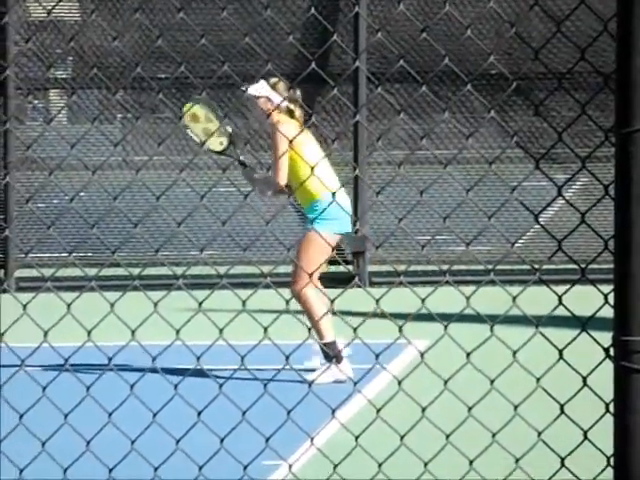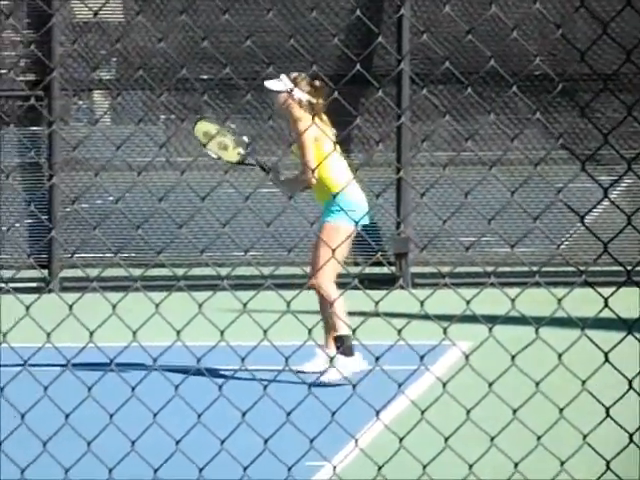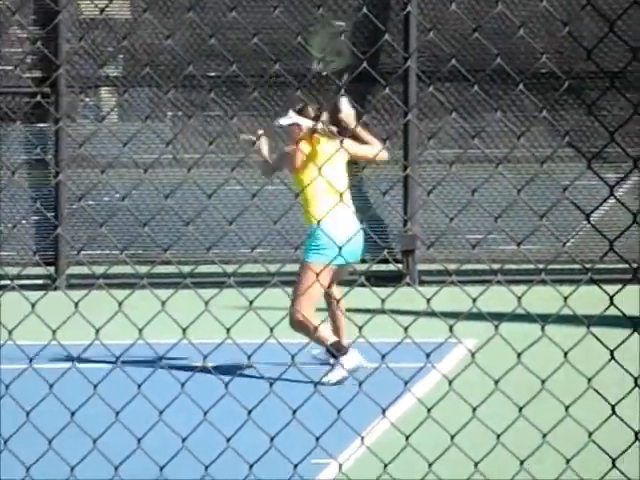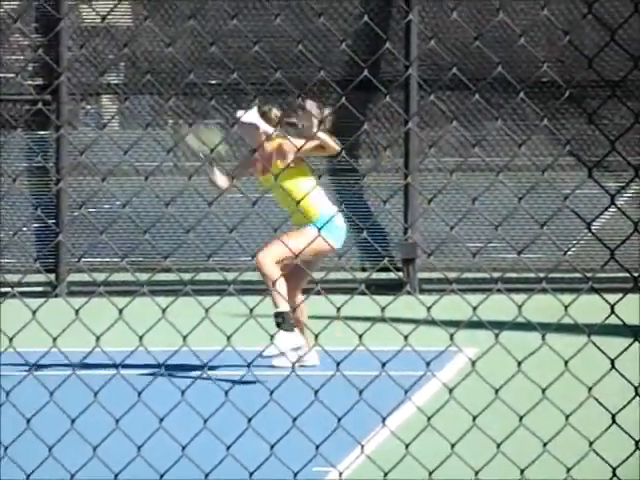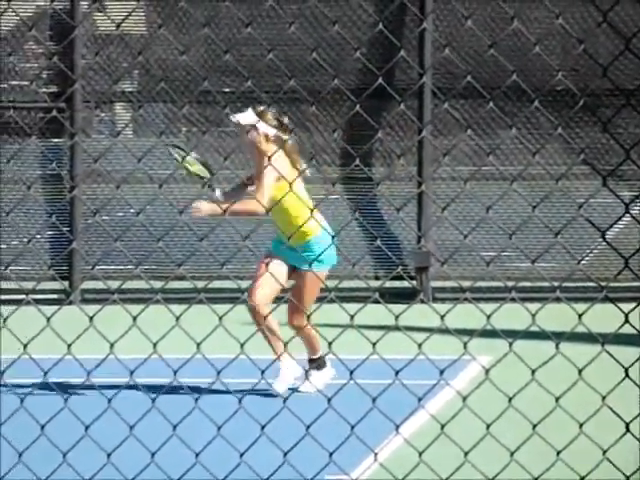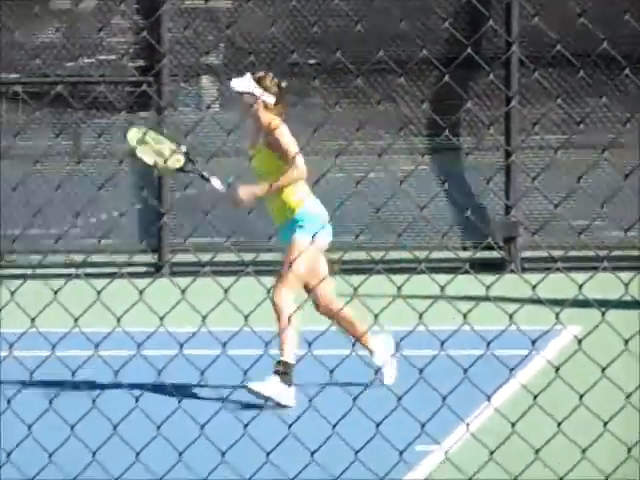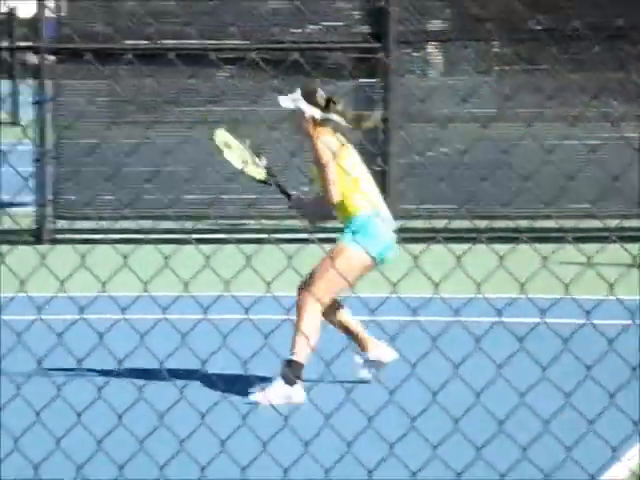
dt=0.5s
person 1, frame 1
left shoulder: (282, 128)
right shoulder: (291, 126)
left elbow: (279, 180)
left wrist: (256, 180)
right wrist: (263, 184)
left hip: (326, 209)
right hip: (328, 207)
left knee: (303, 286)
right knee: (306, 282)
left ankle: (338, 362)
right ankle: (329, 346)
person 1, frame 2
left shoulder: (304, 125)
right shoulder: (312, 121)
left elbow: (309, 177)
left wrist: (282, 182)
right wrist: (289, 183)
left hip: (343, 203)
right hip: (341, 203)
left knee: (320, 279)
right knee: (324, 280)
left ankle: (348, 353)
right ankle: (332, 352)
person 1, frame 3
left shoulder: (293, 152)
right shoulder: (339, 144)
left elbow: (269, 168)
right elbow: (380, 154)
left wrist: (262, 147)
right wrist: (355, 125)
left hip: (326, 236)
right hip: (352, 234)
left knee: (299, 317)
right knee: (327, 283)
left ankle: (342, 354)
right ankle: (341, 347)
person 1, frame 4
left shoulder: (285, 146)
right shoulder: (257, 158)
left elbow: (334, 148)
right elbow: (225, 183)
left wrist: (314, 130)
right wrist: (214, 170)
left hip: (326, 225)
right hip: (315, 225)
left knee: (264, 259)
right knee: (290, 287)
left ankle: (287, 330)
right ankle: (302, 347)
person 1, frame 5
left shoulder: (273, 158)
right shoulder: (265, 154)
left elbow: (260, 206)
right elbow: (258, 189)
left wrist: (216, 209)
right wrist: (226, 196)
left hip: (313, 243)
right hip: (286, 241)
left knee: (297, 317)
right knee: (257, 302)
left ankle: (319, 366)
right ankle: (289, 366)
person 1, frame 6
left shoulder: (273, 127)
right shoulder: (258, 130)
left elbow: (298, 169)
left wrist: (259, 189)
right wrist: (249, 192)
left hip: (307, 221)
right hip: (294, 224)
left knee: (282, 295)
right knee: (326, 302)
left ankle: (283, 380)
right ankle: (379, 346)
person 1, frame 7
left shoulder: (320, 140)
right shoulder: (330, 139)
left elbow: (333, 195)
left wrist: (303, 204)
right wrist: (307, 204)
left hip: (366, 229)
right hip: (373, 229)
left knee: (311, 301)
right knee: (314, 294)
right ankle: (372, 348)
